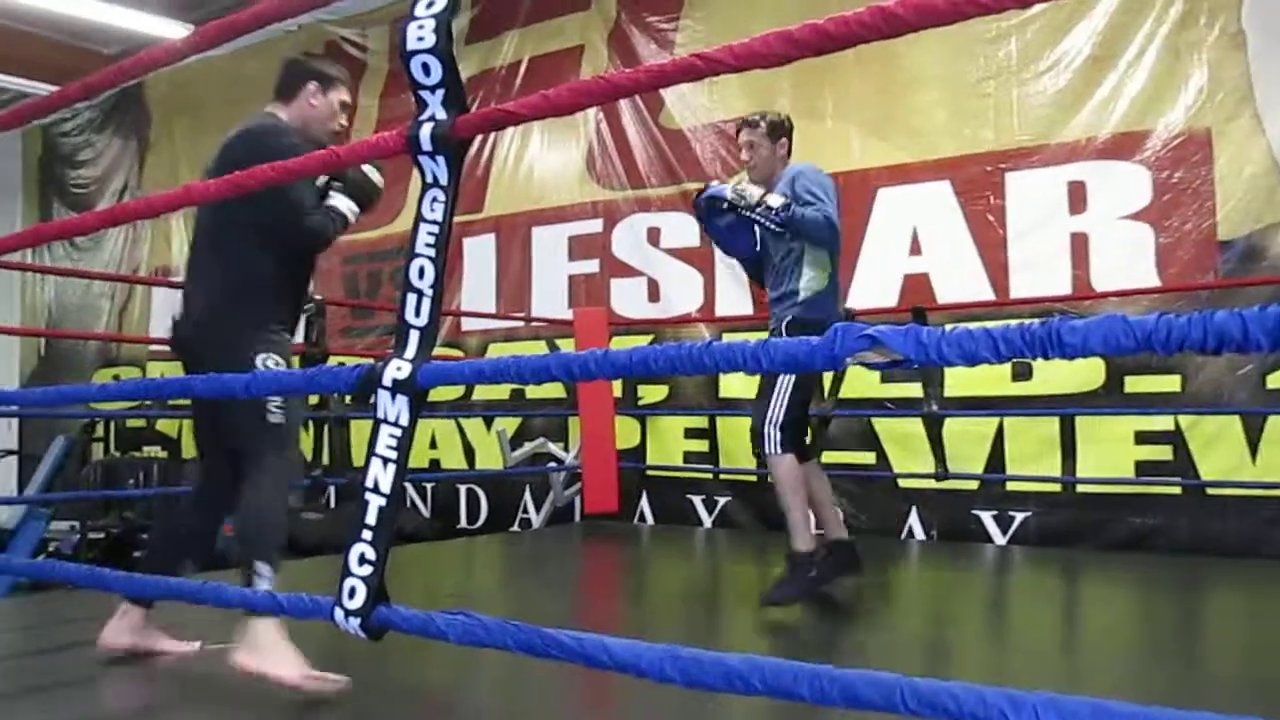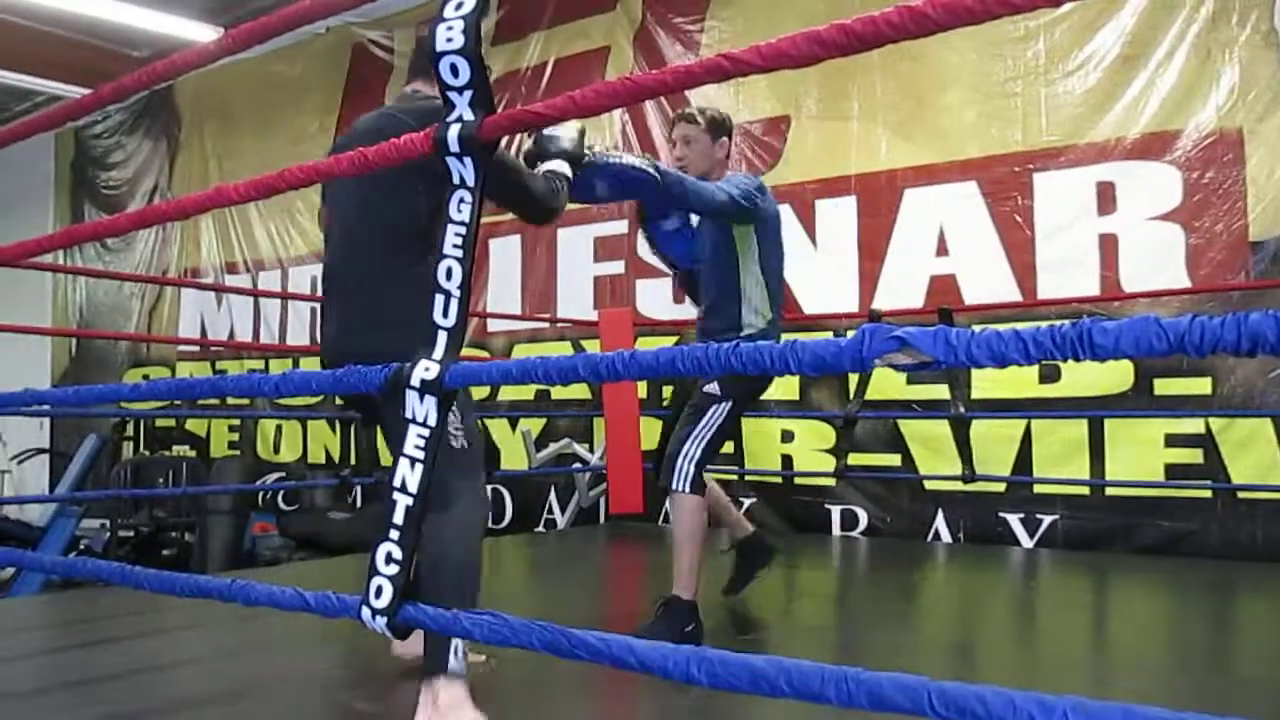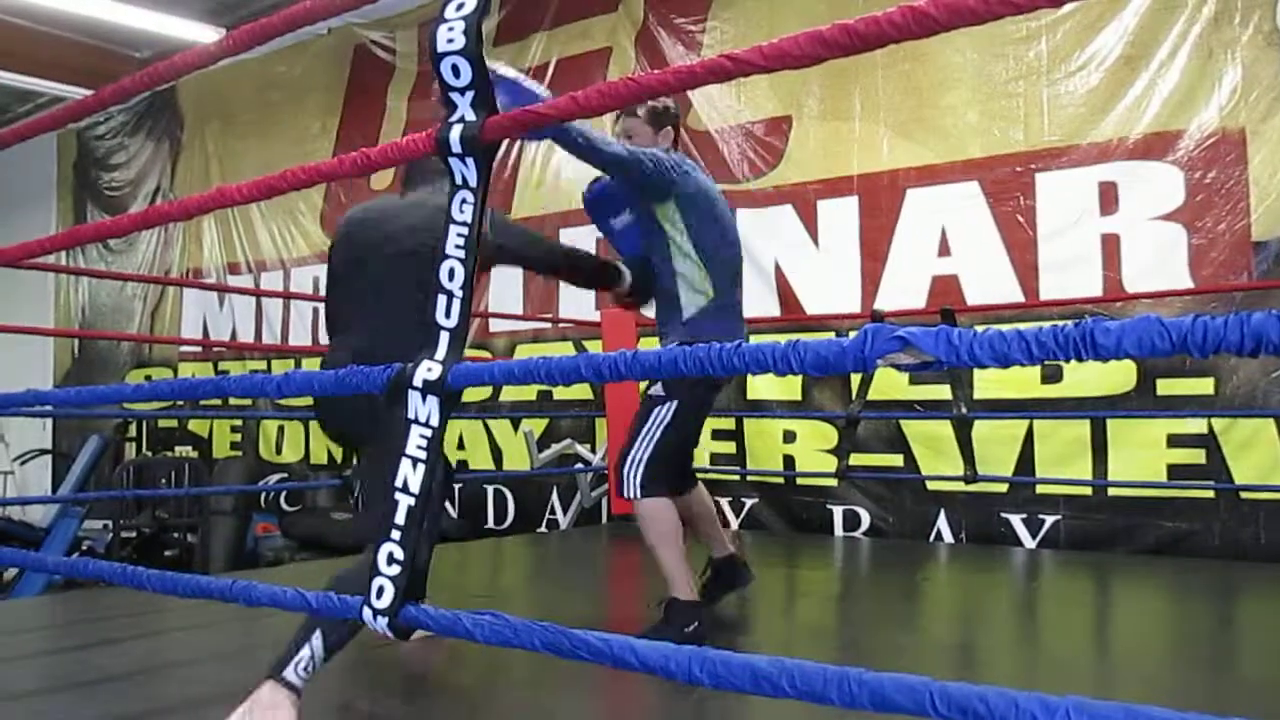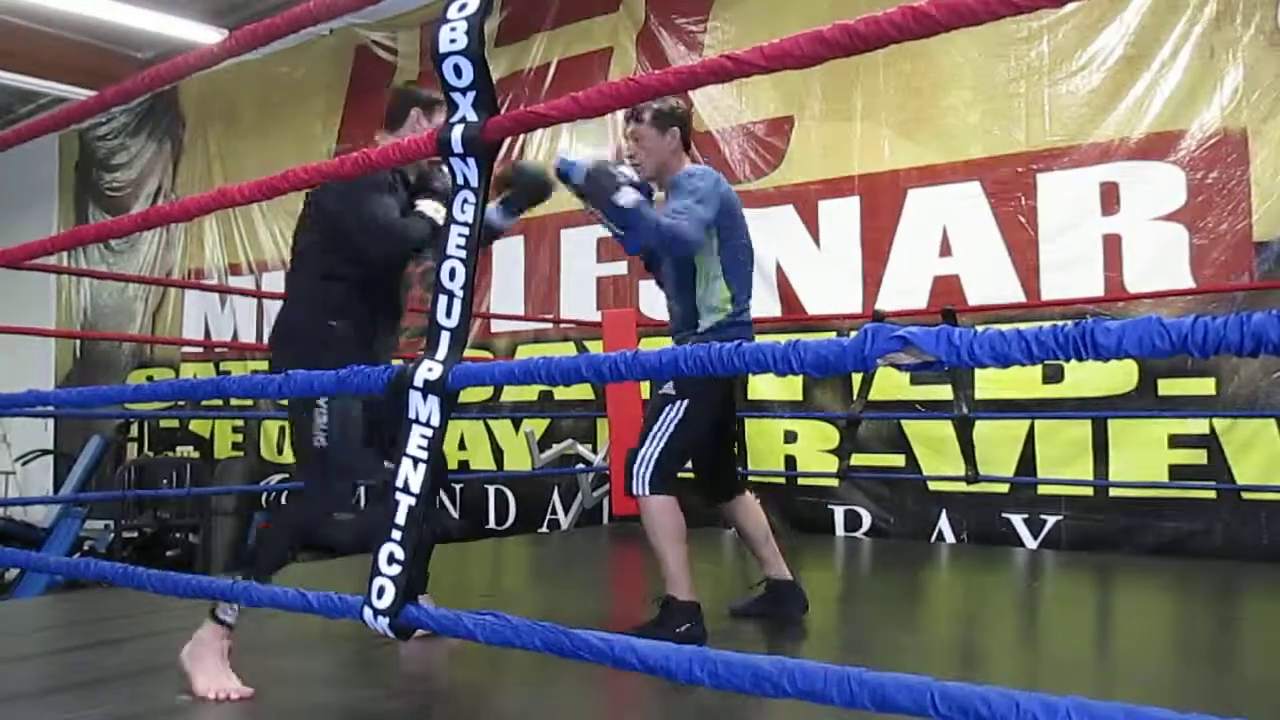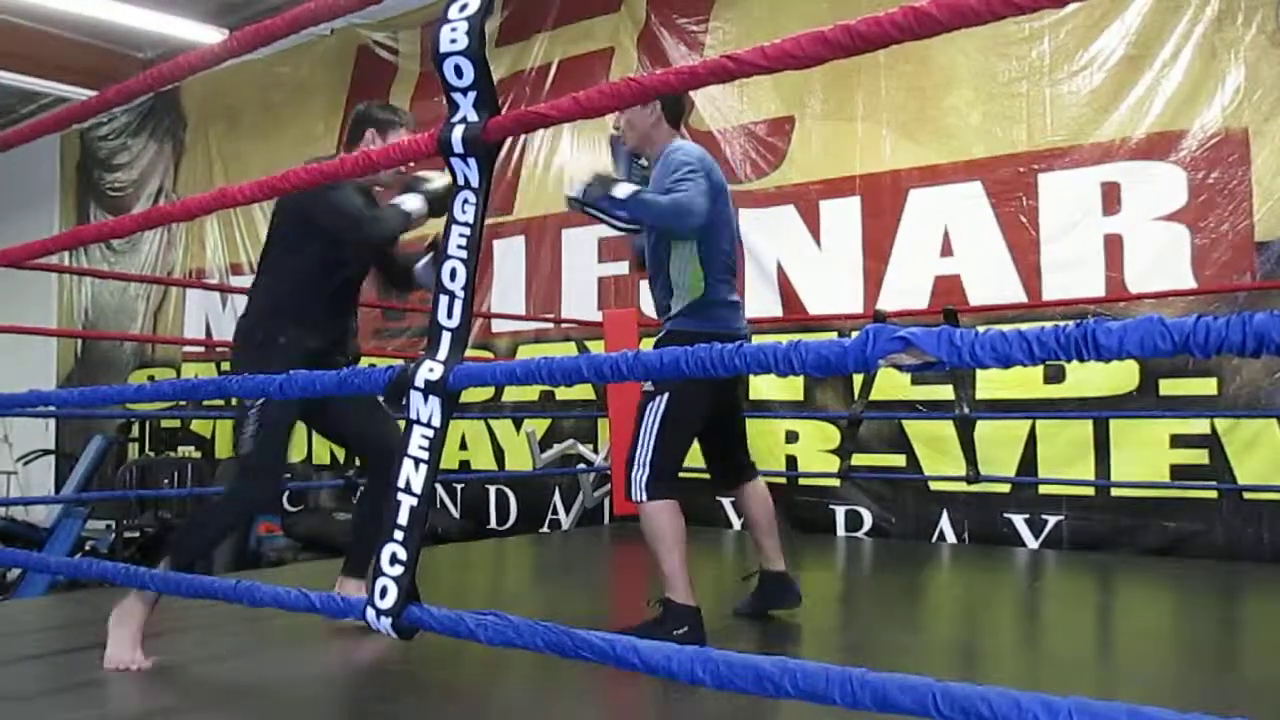
dt=0.5s
person 1, frame 1
left shoulder: (251, 146)
right shoulder: (274, 140)
right elbow: (302, 234)
left wrist: (336, 191)
right wrist: (350, 194)
left hip: (219, 333)
right hip: (242, 335)
left knee: (222, 478)
right knee: (276, 464)
left ankle: (131, 619)
right ankle: (258, 634)
person 1, frame 2
left shoulder: (357, 136)
right shoulder: (433, 119)
right elbow: (531, 199)
right wrist: (558, 153)
left hip: (348, 344)
right hip: (398, 343)
left knee: (439, 479)
right knee: (460, 494)
left ankle: (419, 630)
person 1, frame 3
left shoulder: (356, 226)
right shoulder: (457, 212)
right elbow: (550, 255)
right wrist: (620, 278)
left hip: (347, 398)
right hip: (399, 396)
left knee: (420, 500)
person 1, frame 4
left shoulder: (400, 179)
right shoulder: (356, 173)
right elbow: (395, 244)
left wrist: (515, 202)
right wrist: (432, 205)
left hip: (361, 352)
right hip: (320, 349)
right knee: (328, 491)
left ankle: (412, 606)
right ankle: (212, 638)
person 1, frame 5
left shoulder: (365, 202)
right shoulder: (319, 187)
left elbow: (399, 275)
right elbow: (375, 231)
right wrist: (420, 196)
left hip: (329, 361)
right hip: (275, 354)
left knee: (391, 453)
right knee: (256, 484)
left ankle: (353, 588)
right ankle: (138, 605)
person 2, frame 1
left shoulder: (803, 176)
right shoulder: (774, 191)
left elbow: (827, 227)
right elbow: (763, 272)
left wrist: (764, 200)
right wrist: (731, 233)
left hip: (805, 322)
right hip: (798, 325)
left knee: (772, 436)
right knee: (792, 443)
left ankle: (804, 555)
right ankle: (837, 545)
person 2, frame 2
left shoulder: (746, 190)
right shoulder: (688, 205)
left elbow: (708, 190)
right hip: (713, 352)
left knee: (682, 467)
right knee: (690, 463)
left ankle: (680, 614)
right ankle: (751, 540)
person 2, frame 3
left shoulder: (670, 172)
right shoulder: (658, 192)
left elbow: (607, 154)
left wrist: (537, 111)
right wrist: (630, 242)
left hip: (701, 346)
right hip: (700, 345)
left knee: (640, 471)
right knee: (668, 468)
left ankle: (685, 613)
right ankle: (727, 563)
person 2, frame 4
left shoulder: (703, 184)
right shoulder: (658, 193)
left elbow: (675, 239)
right elbow: (657, 258)
left wrist: (614, 195)
right wrist: (607, 197)
left hip: (714, 347)
right hip: (705, 350)
left knee: (647, 470)
right knee: (721, 478)
left ankle: (680, 613)
right ankle: (783, 587)
person 2, frame 5
left shoulder: (682, 159)
right shoulder: (674, 164)
left elbow: (687, 219)
left wrist: (612, 192)
left hip: (696, 337)
right hip: (719, 336)
left knee: (648, 474)
right knee: (730, 462)
left ankle: (680, 616)
right ankle: (776, 579)
